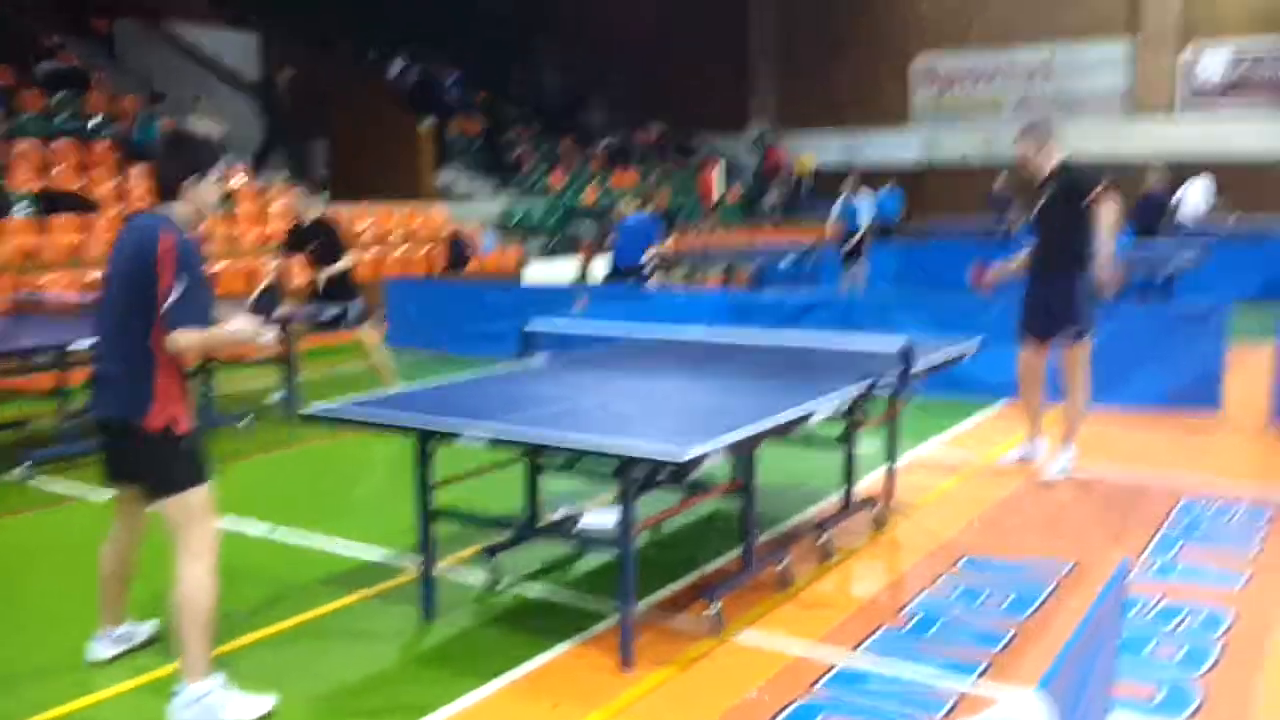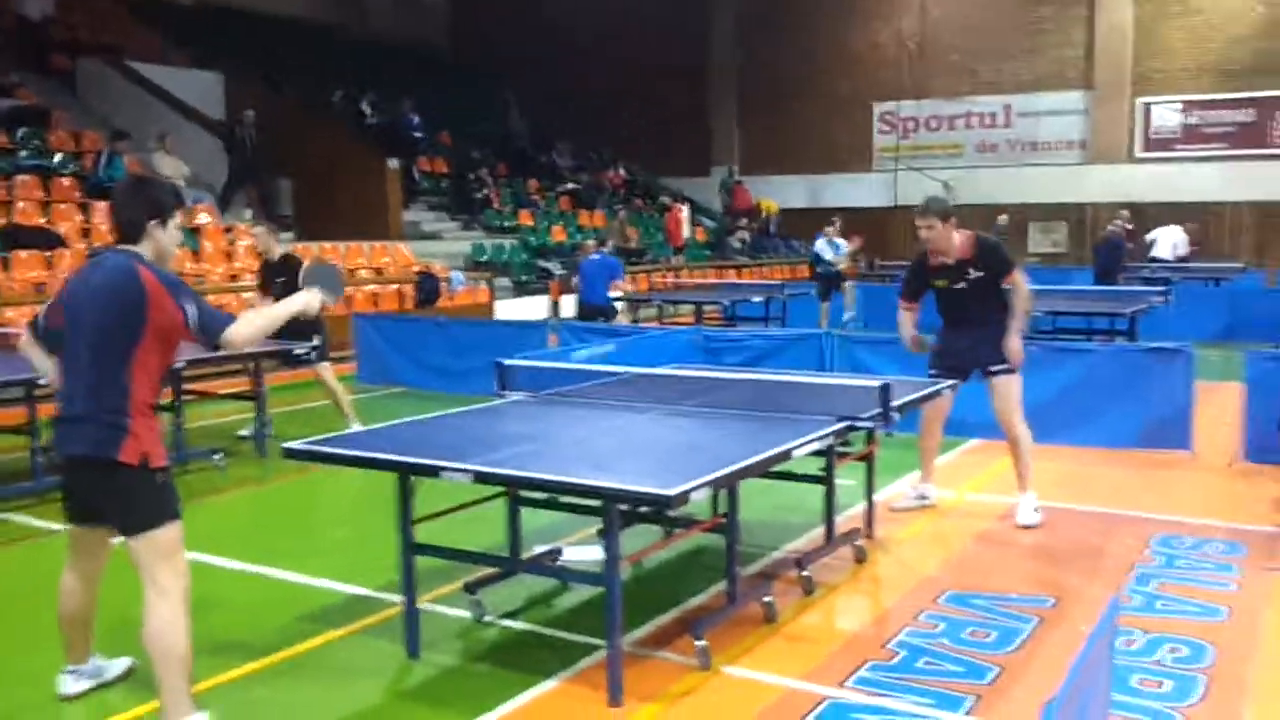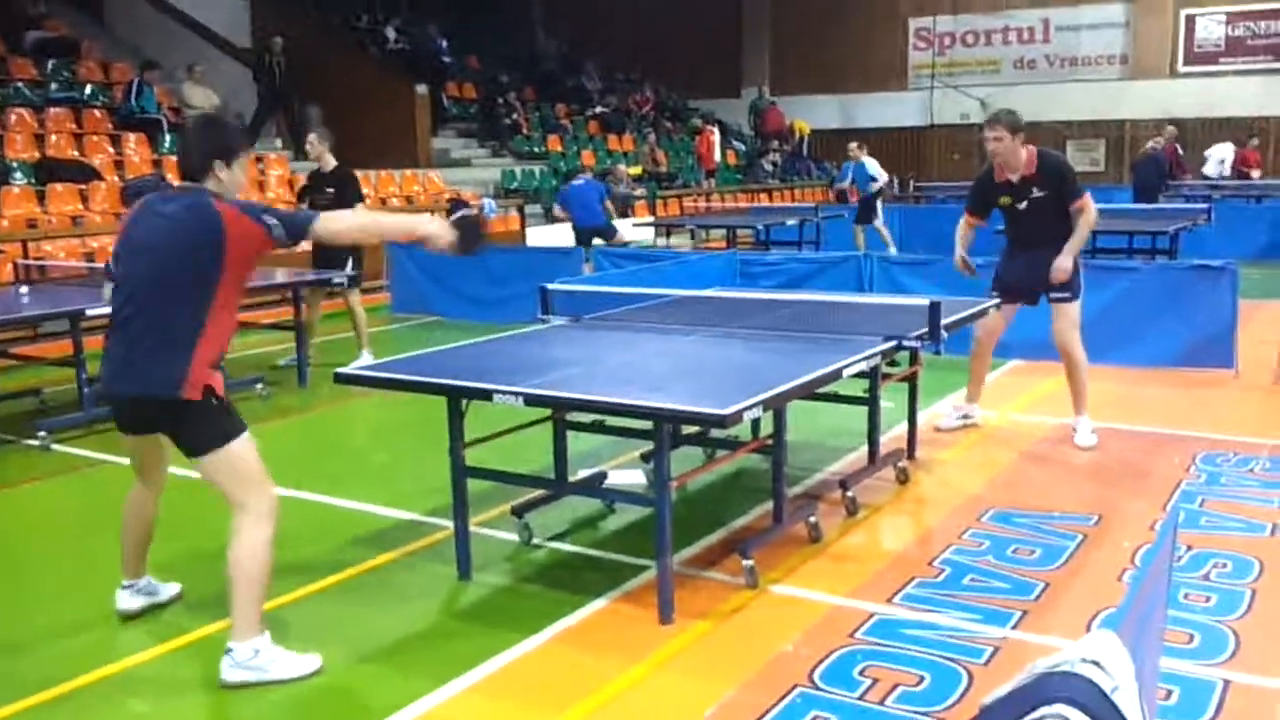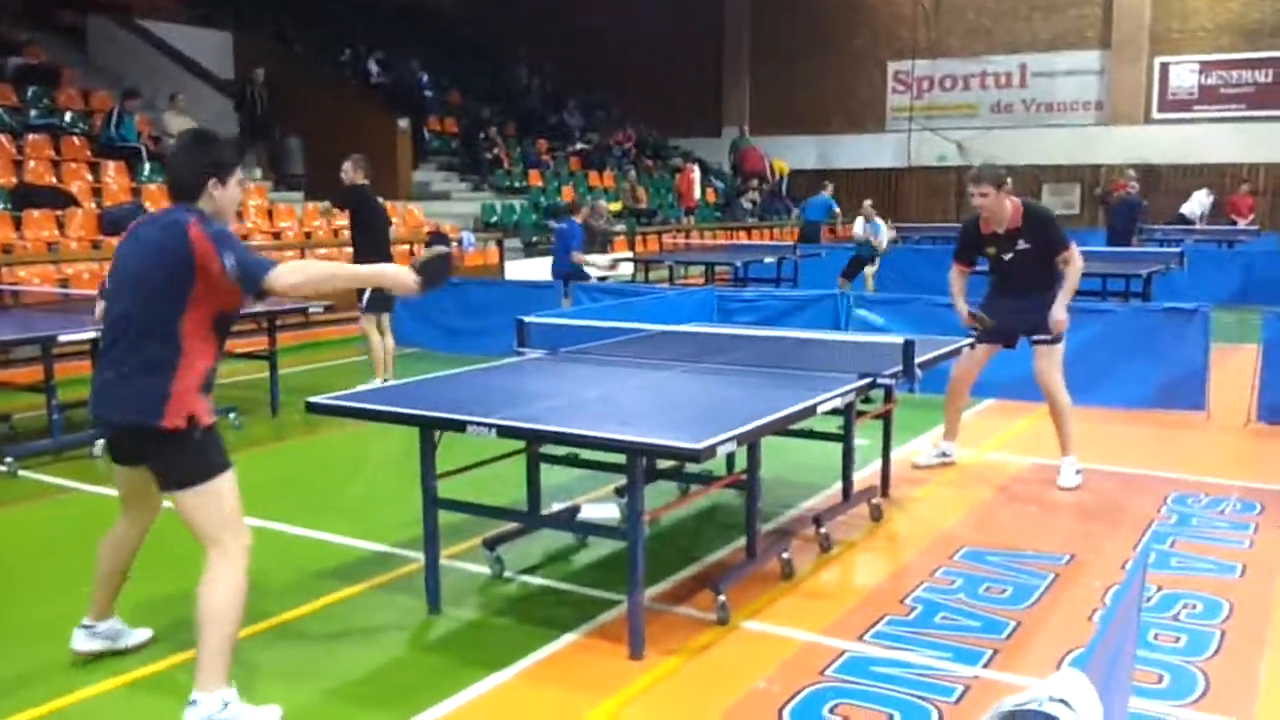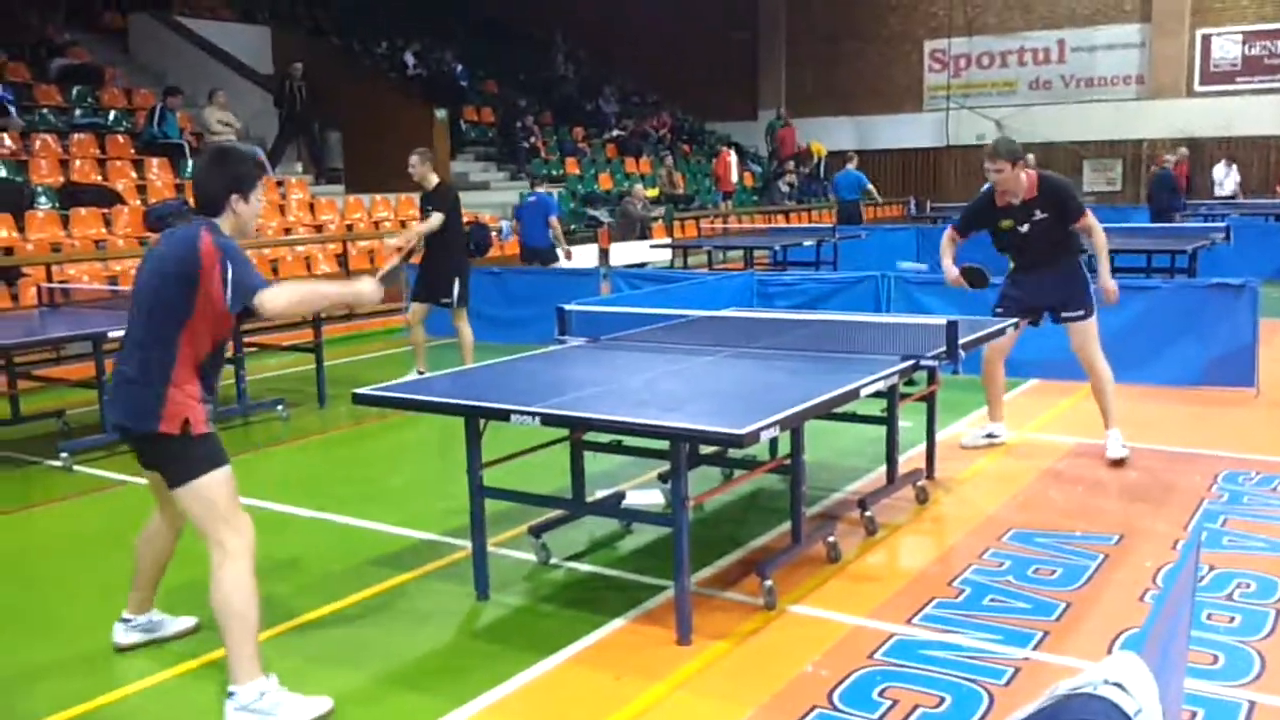
dt=1s
person 1, frame 1
left shoulder: (136, 232)
right shoulder: (176, 245)
right elbow: (185, 341)
left wrist: (228, 326)
right wrist: (235, 333)
left hip: (114, 401)
right hip: (153, 409)
left knee: (128, 516)
right knee: (199, 540)
left ankle: (111, 631)
person 1, frame 2
left shoulder: (82, 279)
right shoulder: (153, 282)
left elbow: (32, 342)
right elbow: (236, 333)
right wrist: (295, 306)
left hip: (76, 440)
right hip: (125, 447)
left knee: (83, 561)
right knee: (168, 582)
left ankle: (79, 668)
person 1, frame 3
left shoulder: (142, 211)
right shoulder: (225, 215)
right elbow: (327, 227)
right wrist: (419, 227)
left hip: (124, 375)
right hip: (181, 381)
left knee: (149, 476)
right knee: (256, 503)
left ankle: (134, 586)
right ankle: (246, 650)
person 1, frame 4
left shoulder: (142, 232)
right shoulder: (199, 234)
left elbow: (106, 313)
right elbow: (280, 279)
right wrist: (378, 274)
left hip: (117, 400)
right hip: (169, 407)
left knee: (137, 516)
right knee: (231, 546)
left ankle: (97, 627)
person 1, frame 5
left shoulder: (177, 241)
right shoulder: (210, 245)
right elbow: (270, 303)
right wrist: (352, 289)
left hip: (134, 403)
right hip: (166, 410)
left knee: (172, 511)
right knee: (232, 540)
left ankle: (137, 619)
person 2, frame 1
left shoulder: (1071, 176)
right shoulder: (1042, 192)
left elbow: (1108, 205)
left wrist: (1103, 257)
right wrist: (999, 271)
left hip: (1073, 284)
right hip: (1040, 286)
left knee: (1074, 374)
right knee: (1028, 372)
left ankle: (1066, 452)
right ankle: (1033, 444)
person 2, frame 2
left shoulder: (986, 248)
right shoulder: (921, 265)
left elbow: (1020, 286)
right elbow: (906, 307)
left wrist: (1014, 334)
right wrist: (908, 331)
left hip: (995, 334)
right hip: (953, 337)
left knee: (1009, 416)
right knee: (931, 412)
left ankle: (1027, 495)
right ankle: (925, 488)
person 2, frame 3
left shoulder: (1053, 166)
right shoulder: (987, 180)
left elbow: (1087, 211)
right elbow: (969, 221)
left wrist: (1068, 255)
right wrist: (960, 250)
left hip: (1059, 257)
right hip: (1018, 258)
left knee: (1067, 340)
right knee: (985, 334)
left ankle: (1082, 420)
right ankle: (969, 408)
person 2, frame 4
left shoulder: (1038, 218)
right shoulder: (972, 230)
left elbow: (1074, 262)
right elbow: (959, 270)
left wrist: (1060, 306)
right wrist: (962, 305)
left hip: (1042, 302)
right hip: (999, 302)
left knee: (1050, 380)
right knee: (961, 372)
left ankle: (1069, 461)
right ankle: (947, 446)
person 2, frame 5
left shoulder: (1053, 188)
right shoulder: (987, 204)
left elbow: (1093, 228)
right elbow: (951, 234)
left wrist: (1105, 274)
right wrist: (948, 266)
left hip: (1066, 274)
right hip: (1022, 278)
left knee: (1090, 355)
right knee: (992, 352)
left ankle: (1113, 435)
right ankle: (995, 426)
person 3, frame 1
left shoulder: (327, 228)
right shoulder: (297, 232)
left elbow: (349, 259)
right elbow: (284, 258)
left wrist: (325, 274)
left hip: (345, 292)
right hip: (322, 293)
left knee: (366, 339)
left ankle: (392, 385)
person 3, frame 2
left shoulder: (293, 264)
right shoulder: (266, 268)
right elbow: (264, 297)
right wrist: (262, 308)
left hip: (309, 328)
right hip: (285, 329)
left knee: (324, 375)
left ankle: (354, 425)
person 3, frame 3
left shoulder: (346, 176)
right shoulder: (313, 177)
right elbow: (303, 209)
right wrist: (300, 204)
left hip: (344, 247)
right hip: (322, 248)
left knee: (351, 299)
right knee: (312, 299)
left ankle: (365, 353)
person 3, frame 4
left shoulder: (355, 191)
right shoulder: (375, 198)
left elbow: (325, 208)
right elbow: (387, 230)
left wrist: (329, 206)
left knee: (368, 325)
right knee: (383, 326)
left ankle: (381, 379)
right ankle: (385, 379)
person 3, frame 5
left shoulder: (446, 192)
right shoulder: (425, 195)
left elbow: (434, 224)
left wrist: (402, 238)
right wrist: (417, 241)
left hip: (452, 265)
right hip: (430, 266)
left knee: (459, 319)
right knee: (413, 318)
right ankle: (420, 371)
